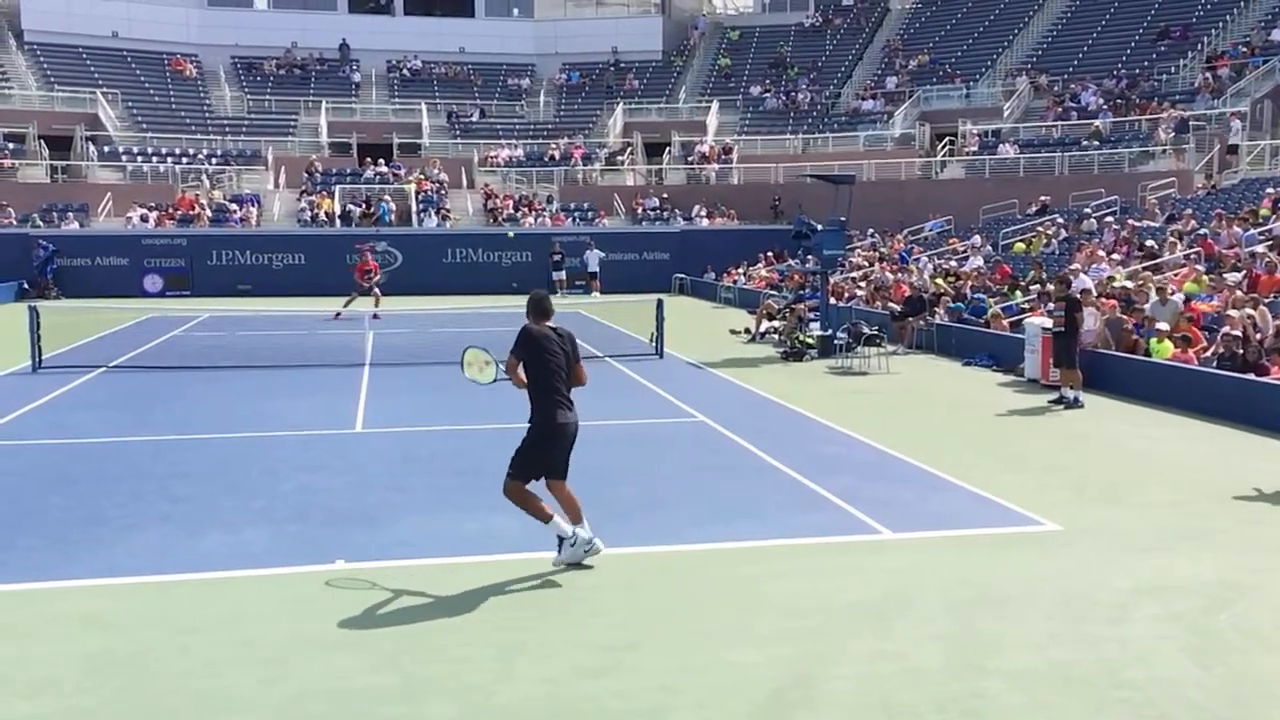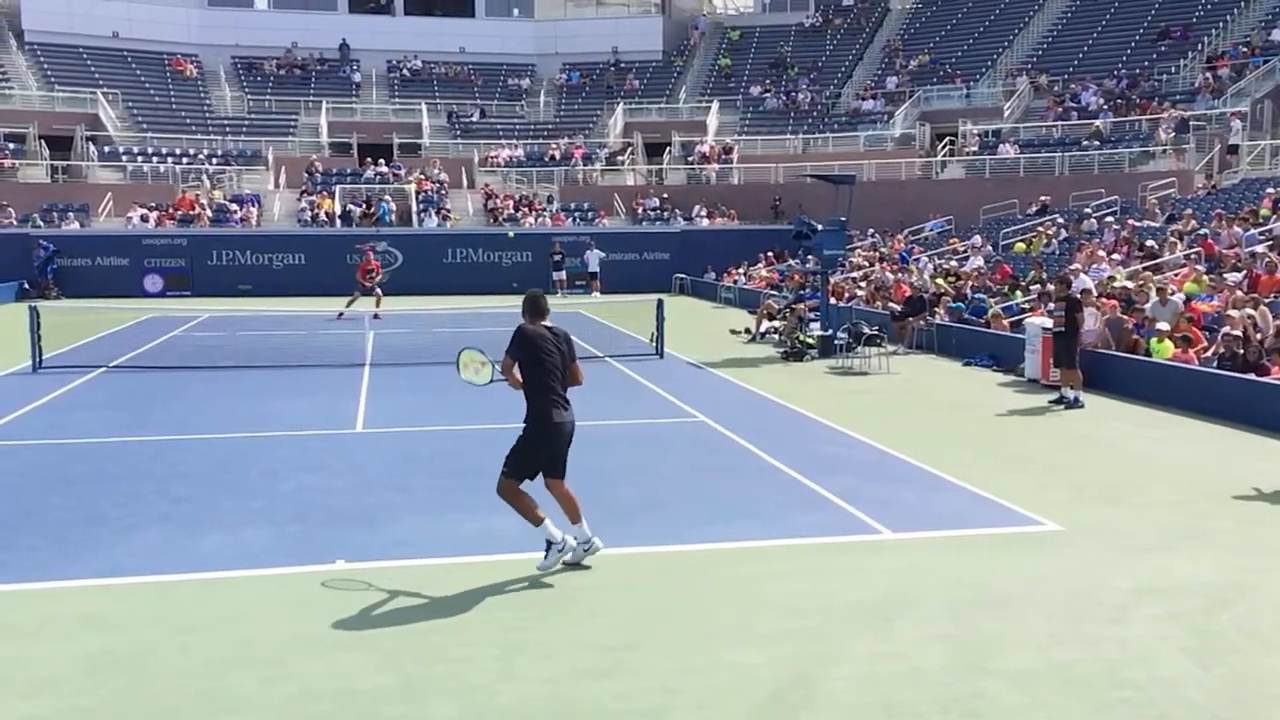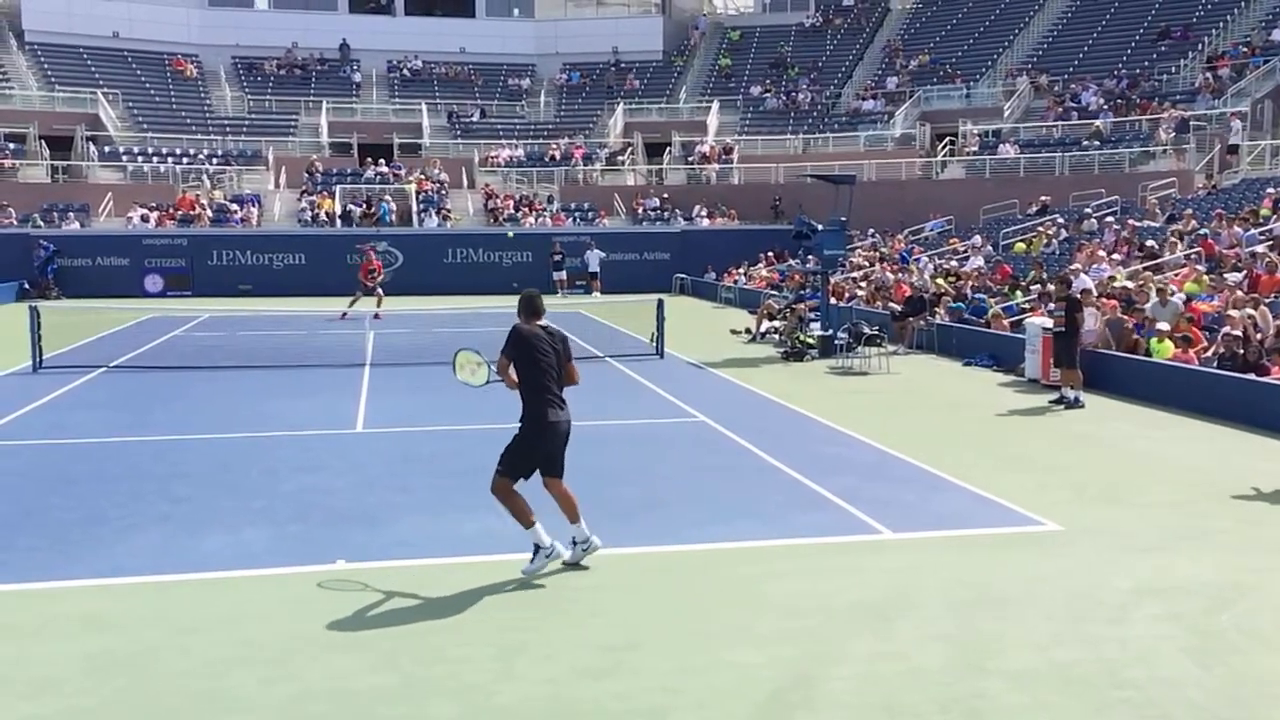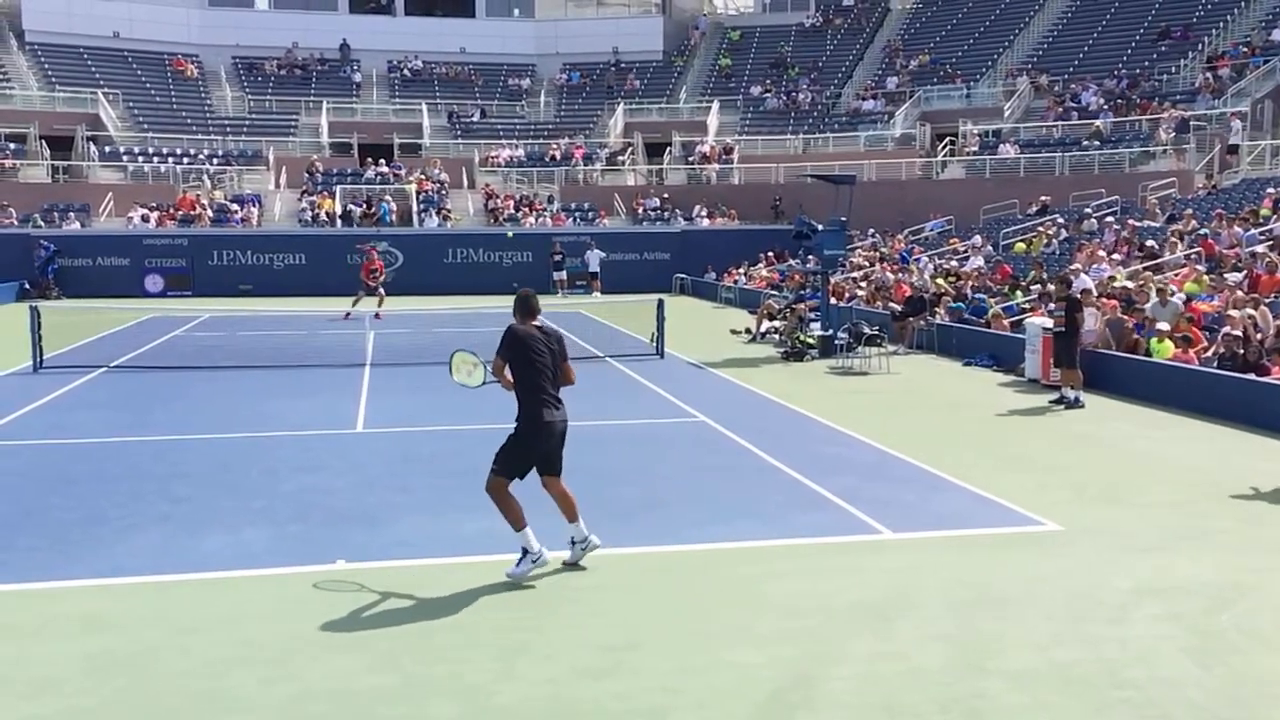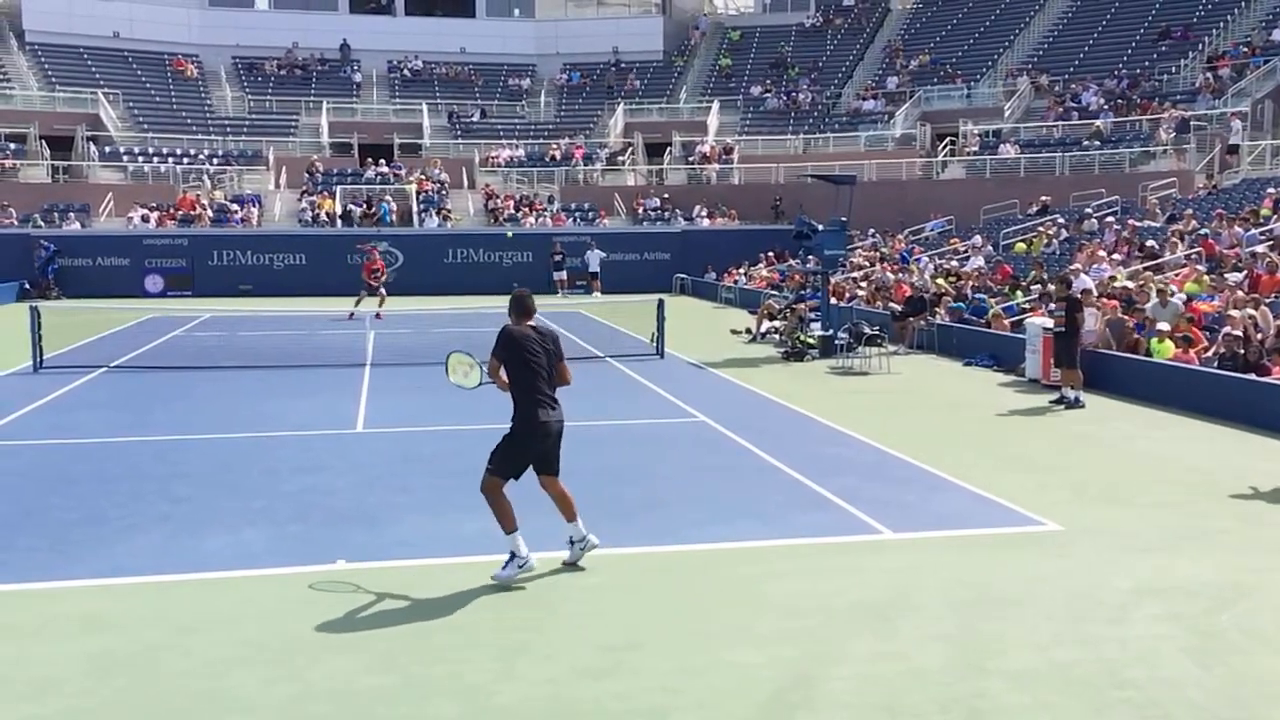
dt=0.1s
person 1, frame 1
left shoulder: (529, 333)
right shoulder: (567, 336)
left elbow: (510, 369)
right elbow: (580, 379)
left wrist: (523, 381)
left hip: (548, 423)
right hip: (568, 421)
left knee: (513, 488)
right knee: (557, 484)
left ankle: (567, 534)
right ankle: (586, 541)
person 1, frame 2
left shoulder: (524, 333)
right shoulder: (563, 336)
left elbow: (506, 369)
right elbow: (577, 378)
left wrist: (518, 381)
left hip: (543, 423)
right hip: (564, 420)
left knee: (507, 486)
right knee: (555, 483)
left ankle: (556, 540)
right ankle: (585, 540)
person 1, frame 3
left shoulder: (519, 332)
right shoulder: (559, 336)
left elbow: (502, 369)
right elbow: (573, 378)
left wrist: (514, 380)
left hip: (539, 422)
right hip: (561, 419)
left knee: (501, 485)
right knee: (554, 483)
left ankle: (545, 545)
right ankle: (583, 539)
person 1, frame 4
left shoulder: (514, 333)
right shoulder: (555, 336)
left elbow: (498, 370)
right elbow: (569, 378)
left wrist: (510, 381)
left hip: (535, 422)
right hip: (558, 419)
left knee: (496, 485)
right knee: (552, 482)
left ankle: (532, 551)
right ankle: (582, 538)
person 1, frame 5
left shoulder: (509, 333)
right shoulder: (550, 336)
left elbow: (493, 372)
right elbow: (565, 378)
left wrist: (505, 382)
left hip: (530, 422)
right hip: (554, 419)
left knee: (491, 485)
right knee: (550, 482)
left ankle: (520, 555)
right ankle: (581, 538)
